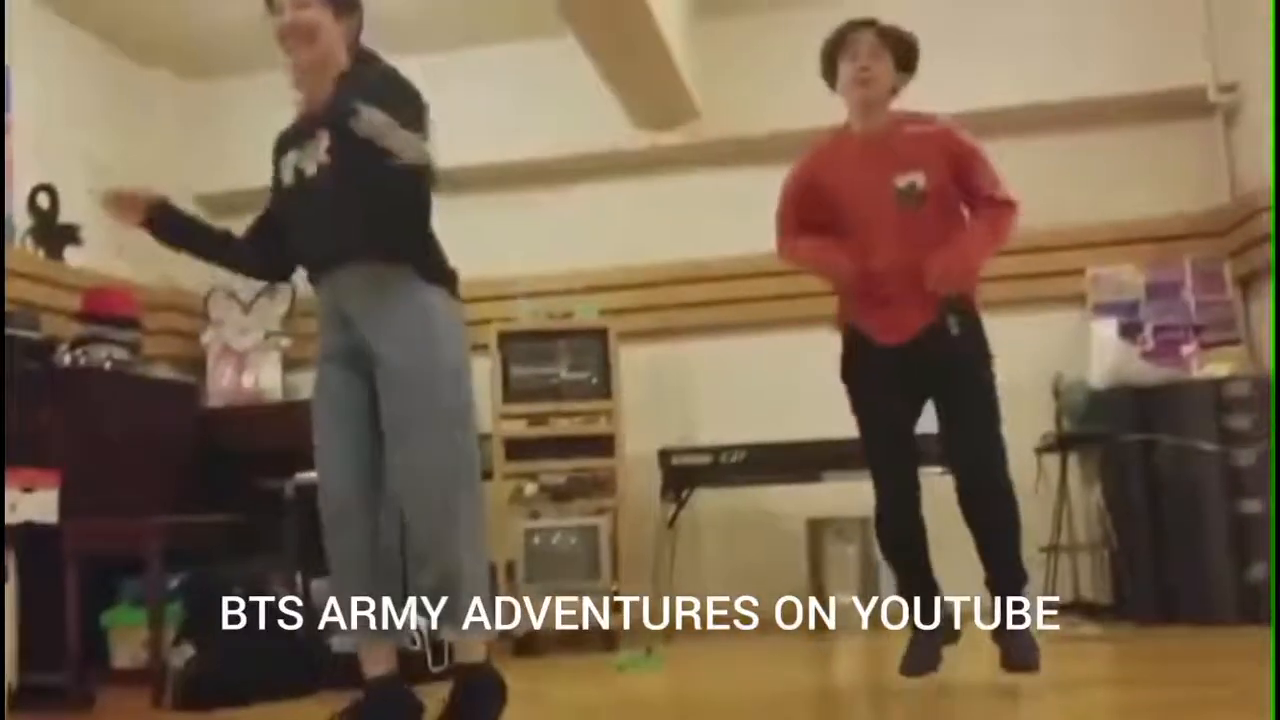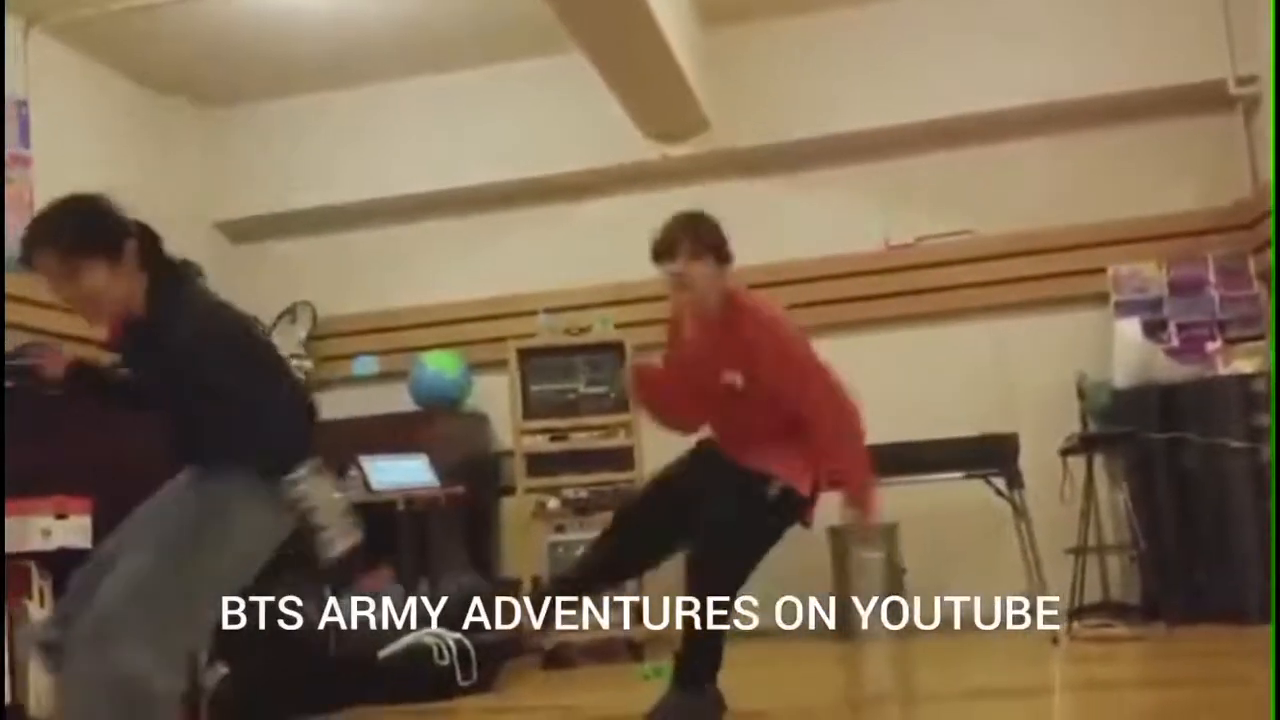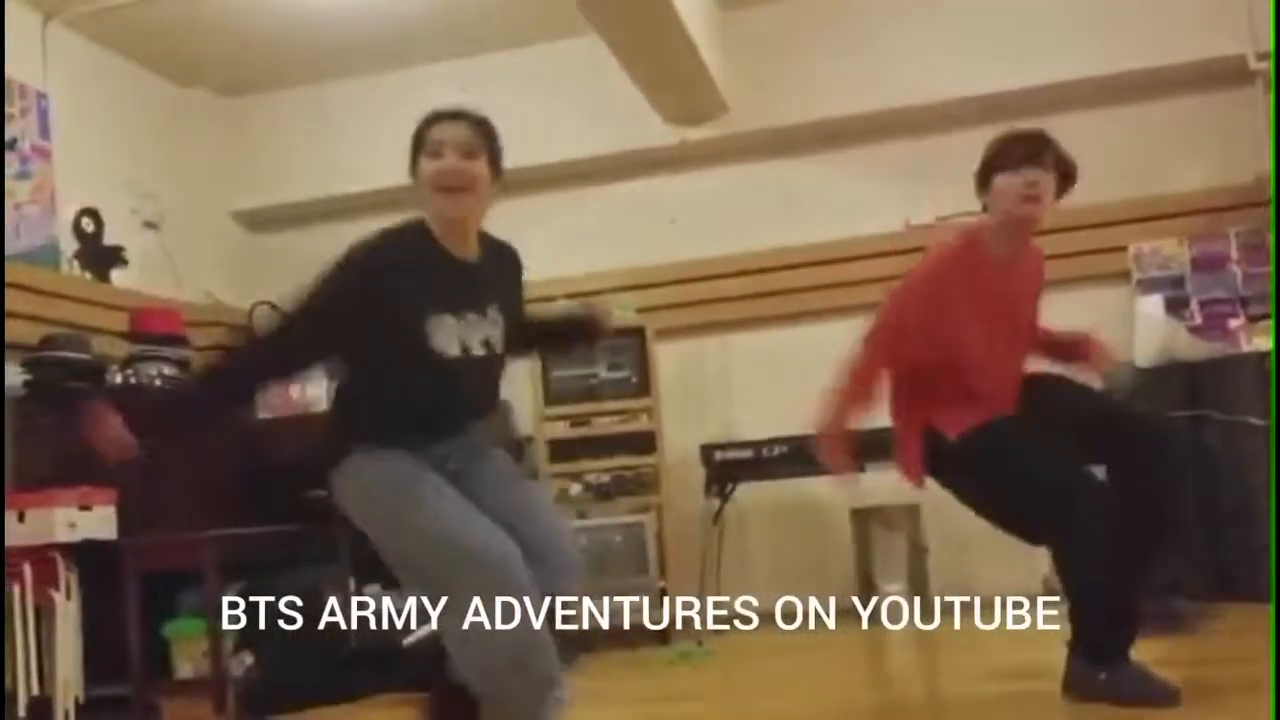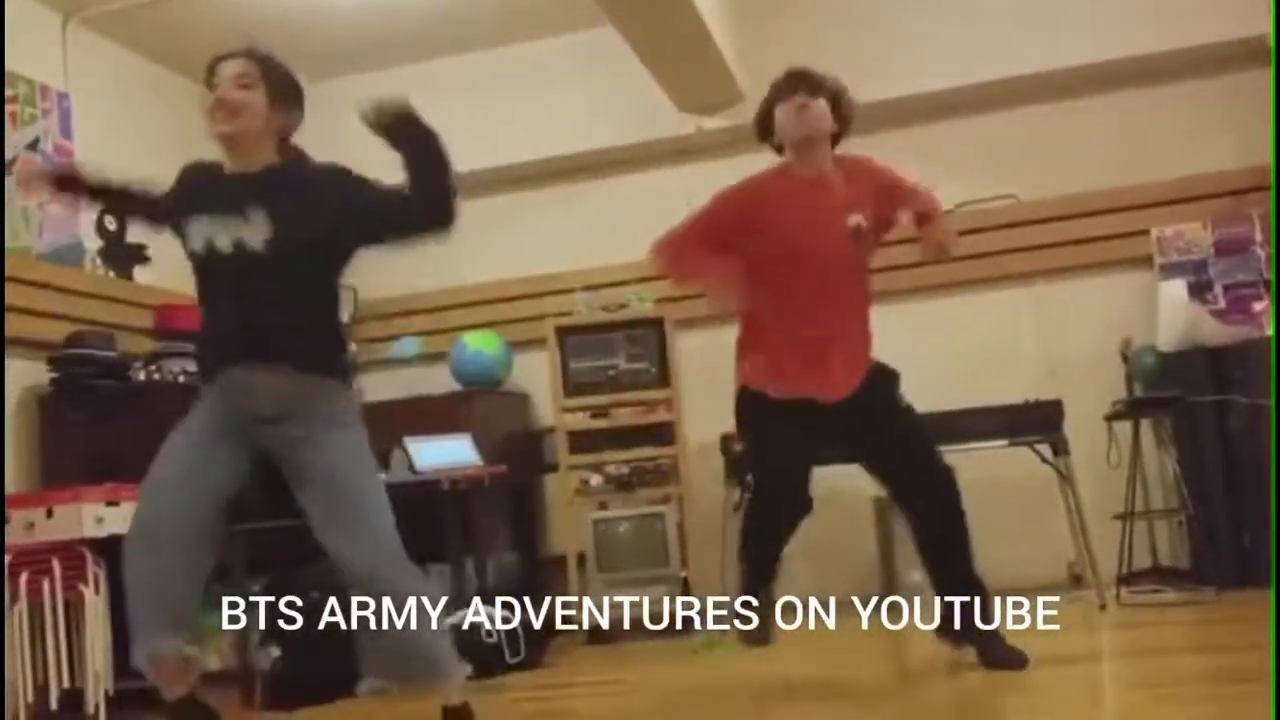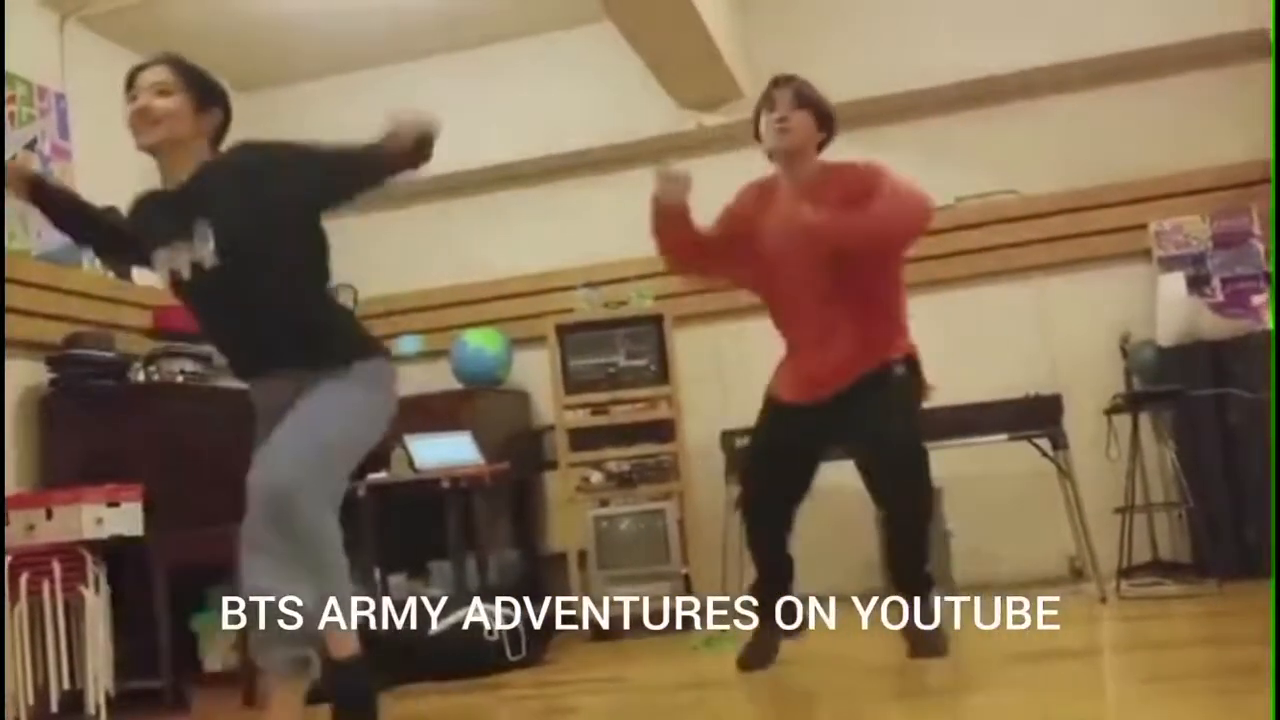
dt=1s
person 1, frame 1
left shoulder: (377, 88)
right shoulder: (291, 143)
left elbow: (419, 154)
right elbow: (265, 257)
left wrist: (340, 108)
right wrist: (159, 219)
left hip: (408, 303)
right hip: (338, 321)
left knee: (433, 493)
right knee: (346, 505)
person 1, frame 2
left shoulder: (196, 329)
right shoulder: (142, 321)
left elbow: (295, 432)
right wrist: (73, 376)
left hip: (261, 484)
right hip: (216, 476)
left knee: (132, 632)
right knee: (89, 613)
person 1, frame 3
left shoulder: (502, 264)
right shoulder: (386, 265)
right elbow: (284, 347)
left wrist: (579, 327)
right wrist: (161, 423)
left hip: (469, 447)
right hip: (384, 458)
left knee: (555, 563)
right knee: (499, 577)
person 1, frame 4
left shoulder: (317, 190)
right shoulder: (199, 185)
left elbow: (432, 212)
left wrist: (412, 134)
right wrist: (83, 186)
left hip: (313, 400)
right hip: (226, 398)
left knee: (375, 562)
right knee: (158, 532)
person 1, frame 5
left shoulder: (251, 172)
right shoulder: (153, 216)
left elbow: (361, 166)
right elbow: (123, 241)
left wrist: (407, 142)
left hip: (347, 374)
right hip: (278, 394)
left knee: (282, 485)
left ankle: (345, 665)
person 2, frame 1
left shoulder: (938, 139)
right shoulder: (820, 162)
left elbow: (997, 206)
right elbow: (791, 237)
left wrist: (957, 261)
right wrist: (837, 263)
left hip: (947, 324)
right hip: (871, 338)
left knee: (981, 469)
right knee: (893, 488)
right ankle: (927, 619)
person 2, frame 2
left shoulder: (764, 329)
right shoulder: (681, 329)
left elbow: (833, 412)
right elbow: (684, 416)
left wrist: (855, 489)
right wrist: (647, 383)
left hip: (783, 464)
right hip: (726, 455)
left knee: (714, 563)
right knee: (634, 531)
right ankle: (563, 597)
person 2, frame 3
left shoulder: (1027, 259)
right shoulder: (951, 267)
right elbow: (884, 341)
left wrist: (1077, 346)
right wrist: (836, 422)
left hip: (1007, 398)
right hip: (951, 426)
left knee: (1141, 446)
right knee: (1083, 515)
left ankle: (1125, 585)
right ankle: (1100, 660)
person 2, frame 4
left shoulder: (865, 178)
right shoulder: (754, 198)
left elbow: (912, 198)
right elbow: (671, 249)
left wrist: (933, 222)
right wrist: (715, 275)
left hip: (854, 375)
right hip: (776, 386)
left knee: (931, 487)
right knee: (779, 505)
left ankle: (967, 618)
right ankle: (753, 598)
person 2, frame 5
left shoulder: (858, 180)
right shoulder: (752, 206)
left elbow: (912, 215)
right elbow: (695, 260)
left wrist: (817, 226)
right wrist: (669, 211)
left hip: (877, 367)
right hip: (802, 376)
left knee: (897, 461)
right knee: (762, 503)
left ankle: (916, 604)
right ankle: (774, 614)
